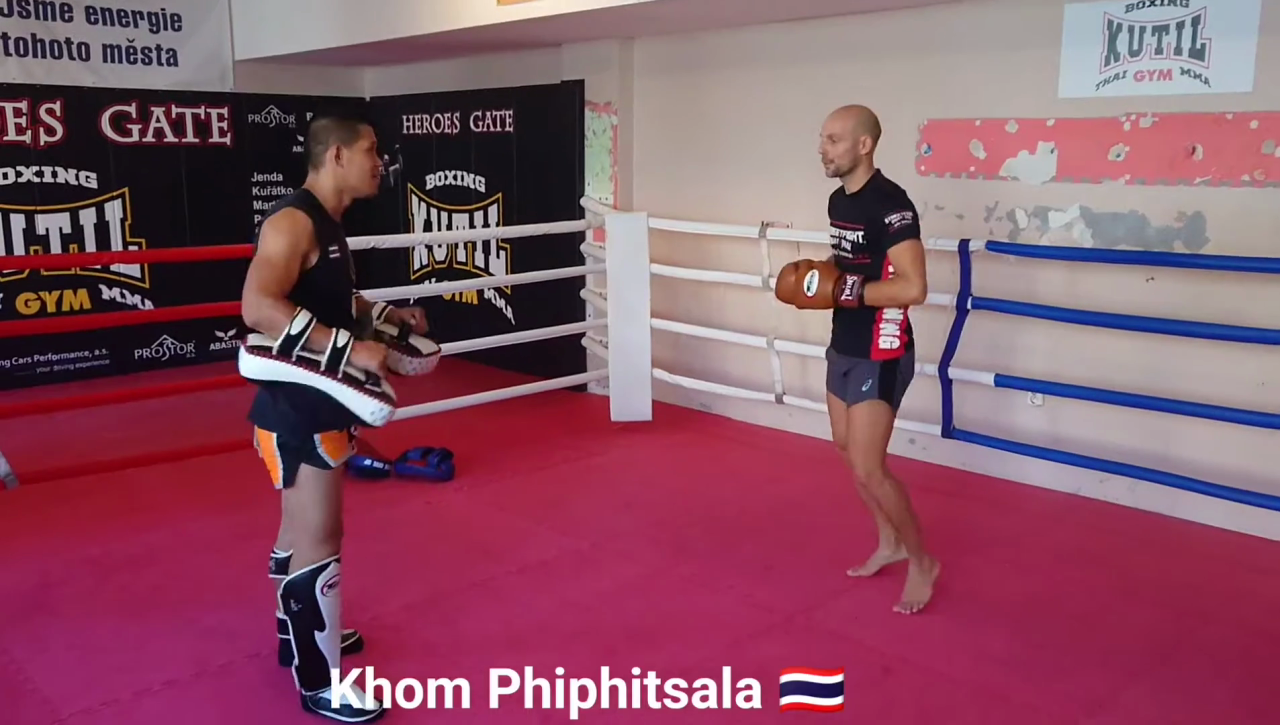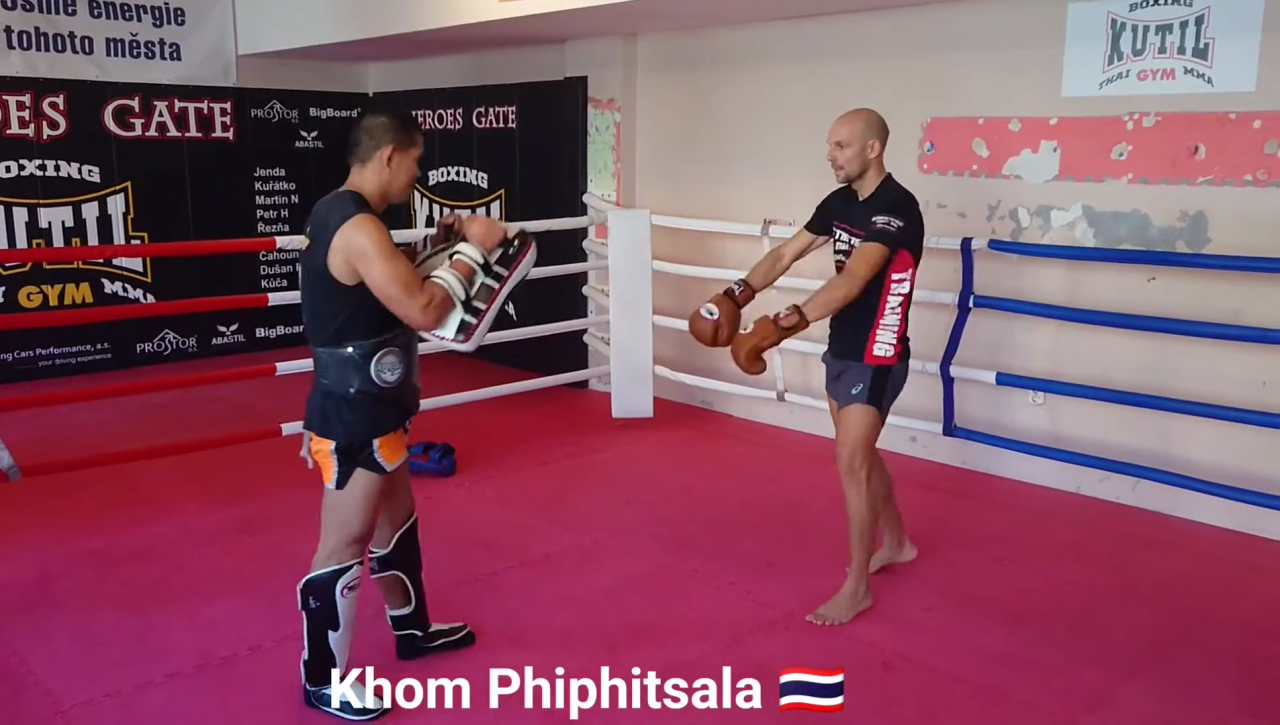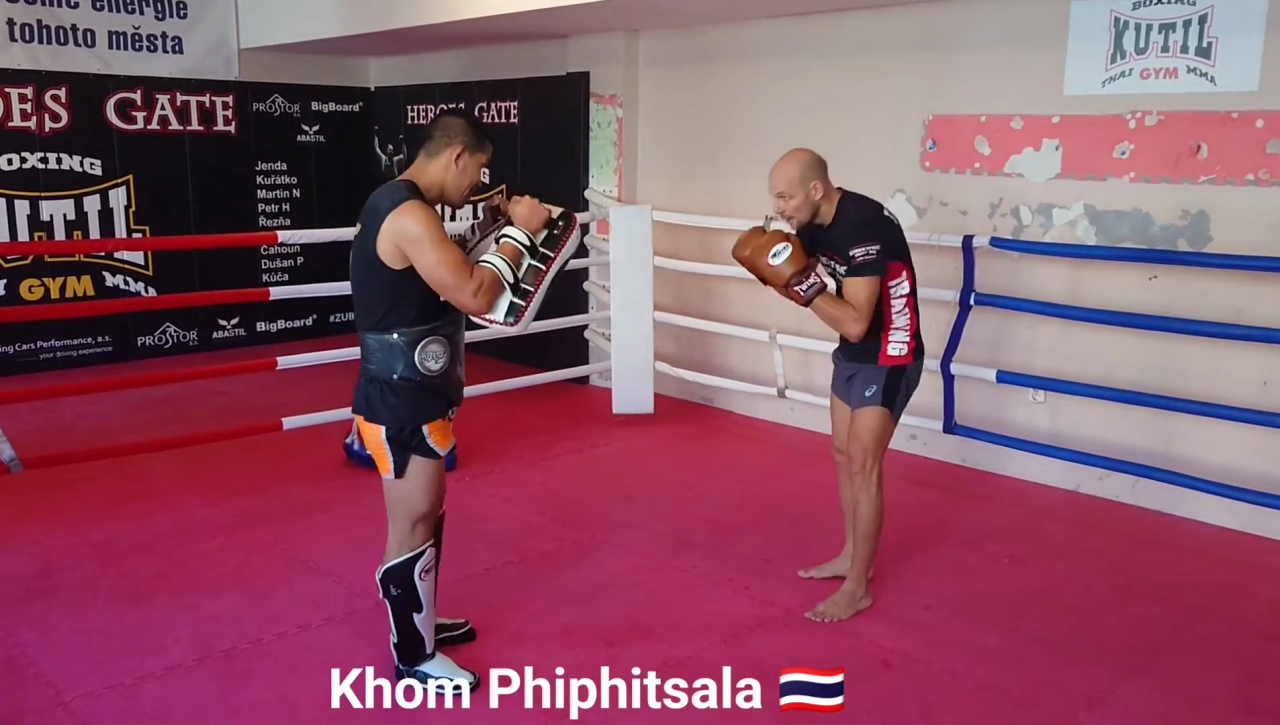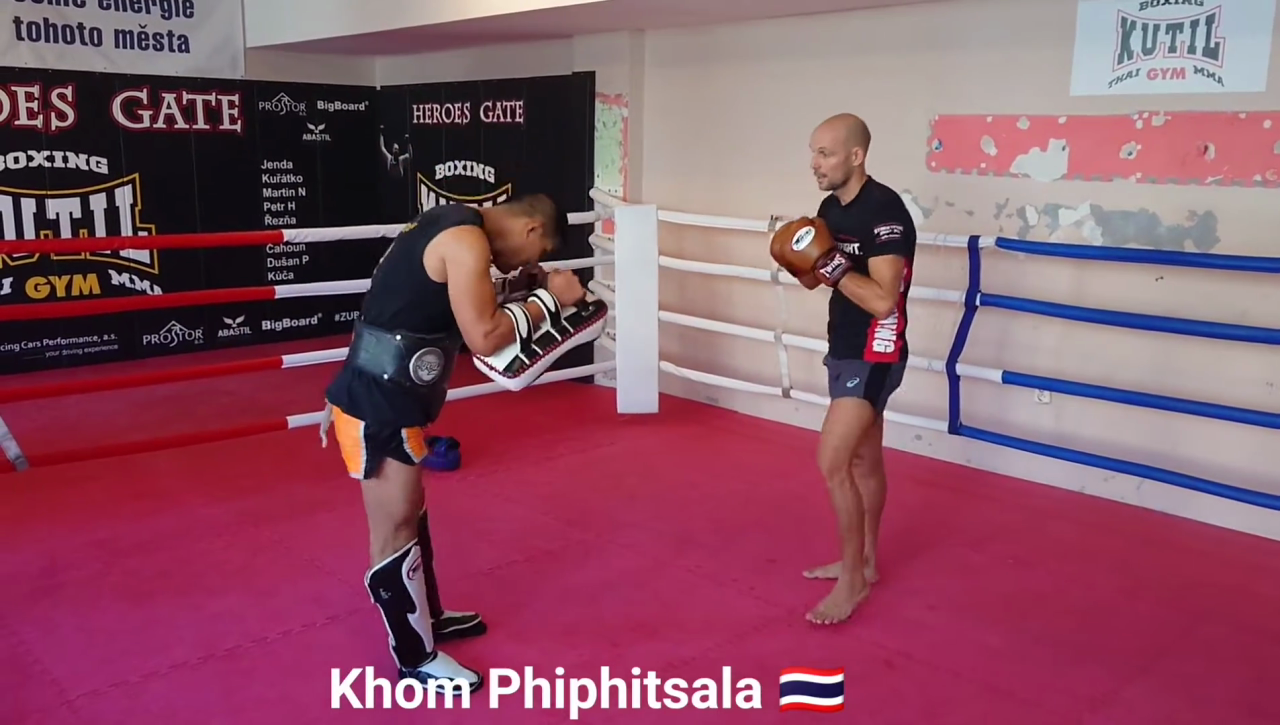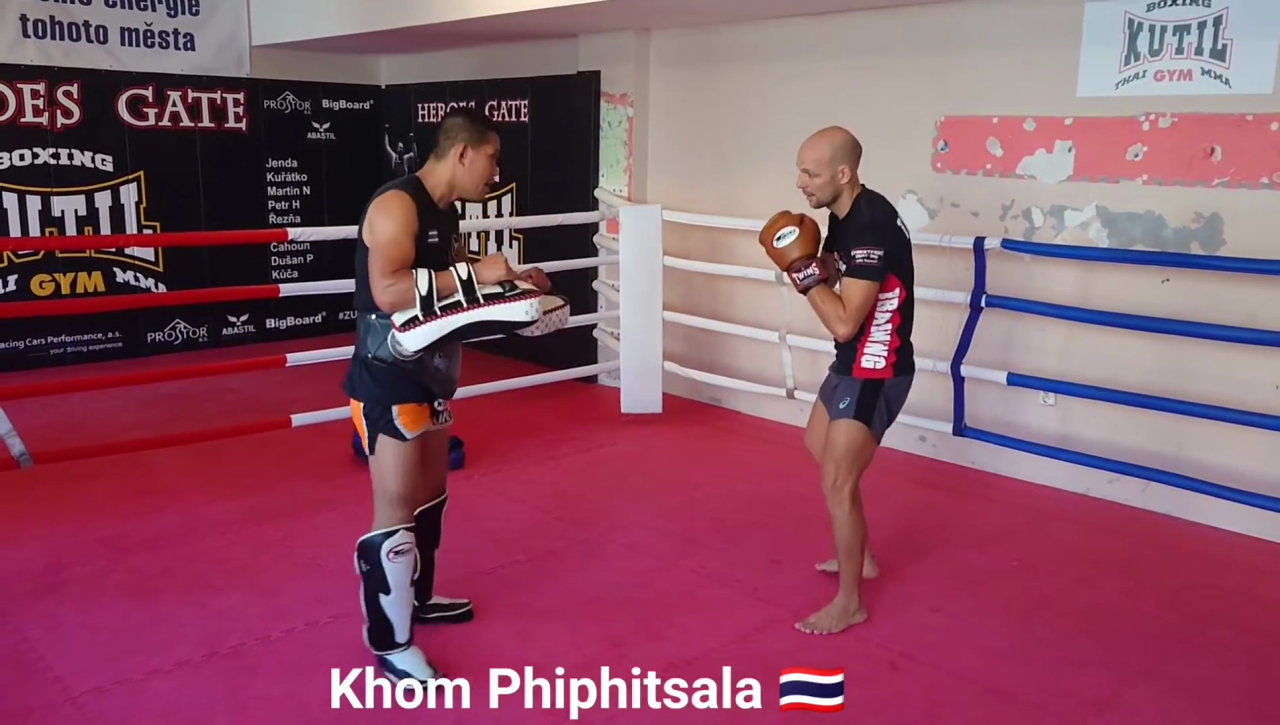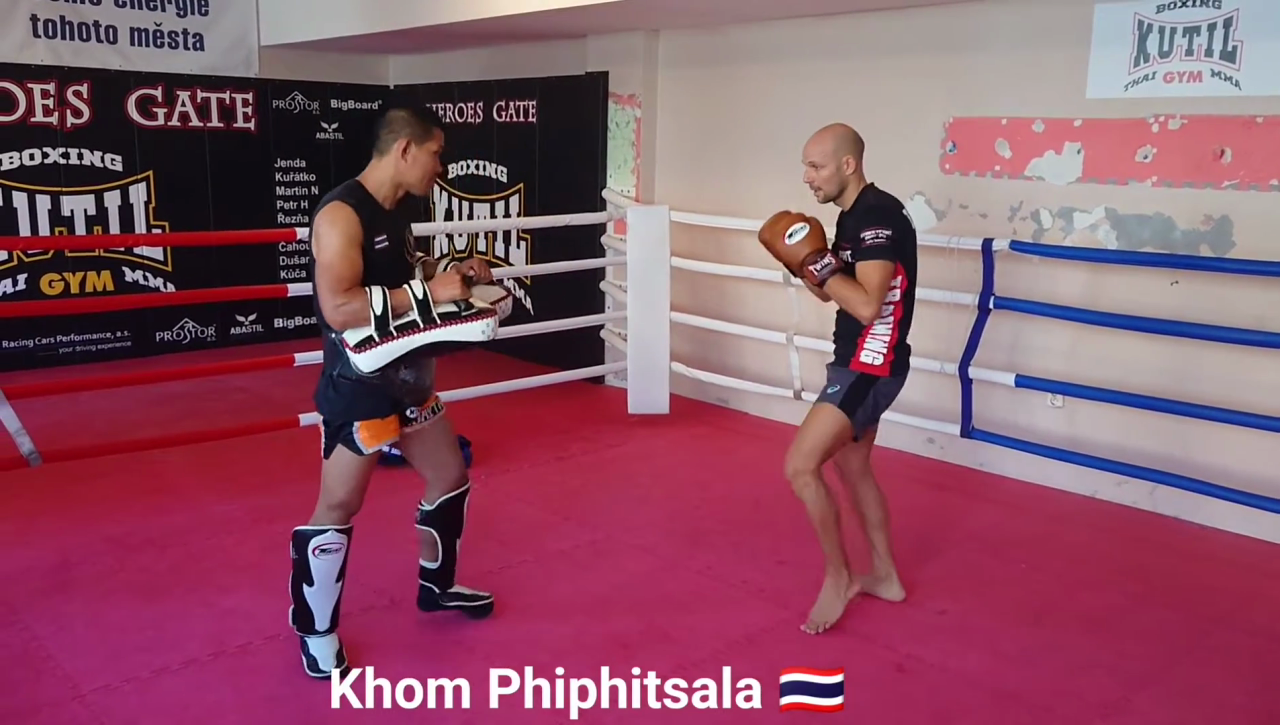
dt=0.5s
person 1, frame 1
left shoulder: (325, 223)
right shoulder: (291, 222)
right elbow: (260, 307)
left wrist: (385, 314)
right wrist: (351, 348)
left hip: (318, 407)
right hip: (297, 412)
left knee: (302, 533)
right knee: (318, 543)
left ankle: (301, 634)
person 1, frame 2
left shoulder: (341, 213)
right shoulder: (359, 228)
left elbow: (389, 287)
right elbow: (423, 311)
left wrist: (442, 246)
right wrist: (469, 250)
left hip: (368, 404)
right hip: (355, 412)
left knee: (397, 517)
right knee: (344, 545)
left ankle: (412, 629)
person 1, frame 3
left shoulder: (395, 202)
right shoulder: (409, 216)
left elbow: (448, 277)
right elbow: (475, 296)
left wrist: (497, 229)
right wrist: (520, 233)
left hip: (403, 390)
right hip: (402, 400)
left knee: (425, 516)
right knee: (412, 528)
left ankle: (418, 620)
right ankle: (414, 658)
person 1, frame 4
left shoulder: (453, 225)
right shoulder: (468, 240)
right elbow: (485, 336)
right wrist: (548, 298)
left hip: (385, 394)
right hip: (382, 403)
left knee: (410, 514)
right knee: (394, 530)
left ankle: (427, 617)
right ankle: (416, 658)
person 1, frame 5
left shoulder: (445, 211)
right shoulder: (396, 205)
right elbow: (390, 291)
left wrist: (508, 279)
right wrist: (474, 273)
left hip: (430, 377)
right hip: (388, 381)
left knee: (428, 493)
right knee: (396, 512)
left ankle: (417, 596)
right ankle: (392, 647)
person 1, frame 6
left shoulder: (397, 208)
right shoulder: (340, 214)
right elbow: (339, 308)
left wrist: (449, 271)
right wrist: (428, 293)
left hip: (409, 381)
right hip: (358, 388)
left knee: (450, 479)
right knee: (337, 511)
left ankle: (437, 585)
right ankle: (316, 631)
person 2, frame 1
left shoulder: (891, 204)
right shoulder: (839, 202)
left elbow: (914, 285)
left wrist: (845, 291)
left hip: (881, 357)
right hip: (844, 349)
left knee: (867, 468)
right knee: (851, 455)
left ankle: (923, 563)
right ankle: (893, 544)
person 2, frame 2
left shoulder: (897, 208)
right shoulder: (839, 202)
left elbow: (848, 283)
right elbow: (784, 255)
left wrist: (780, 326)
right wrist: (735, 296)
left hip: (875, 360)
right hip: (841, 352)
left knee: (851, 466)
right knee: (861, 454)
left ankle: (856, 588)
right ankle: (895, 542)
person 2, frame 3
left shoulder: (863, 226)
right shoulder: (812, 223)
left elbow: (855, 323)
right elbow: (797, 283)
left wrist: (803, 282)
right wrist: (774, 270)
left hip: (887, 359)
right hip: (851, 355)
left knee: (863, 466)
right knee: (843, 454)
left ankle: (857, 587)
right ankle: (851, 555)
person 2, frame 4
left shoulder: (885, 211)
right shoulder: (830, 207)
left elbow: (882, 300)
right elbow: (816, 279)
left wrist: (829, 263)
right wrist: (802, 263)
left hip: (875, 357)
right hip: (844, 351)
left knee: (831, 462)
right knee: (864, 459)
left ankle: (852, 579)
right ankle: (862, 560)
person 2, frame 5
left shoulder: (872, 228)
right shoulder: (845, 214)
left elbow: (844, 323)
right elbow: (831, 276)
left wrist: (801, 269)
right wrist: (809, 260)
left hip: (876, 372)
right hip: (855, 364)
left knee: (836, 484)
right knee: (818, 447)
left ankle: (849, 603)
right ankle: (859, 555)
person 2, frame 6
left shoulder: (879, 215)
right shoulder: (850, 215)
left elbow: (868, 307)
right elbow: (831, 291)
left wrist: (817, 263)
right wrist: (806, 263)
left hip: (870, 367)
right hip: (859, 362)
left knee: (799, 467)
right knee: (853, 469)
left ankle: (838, 576)
right ankle: (884, 576)
